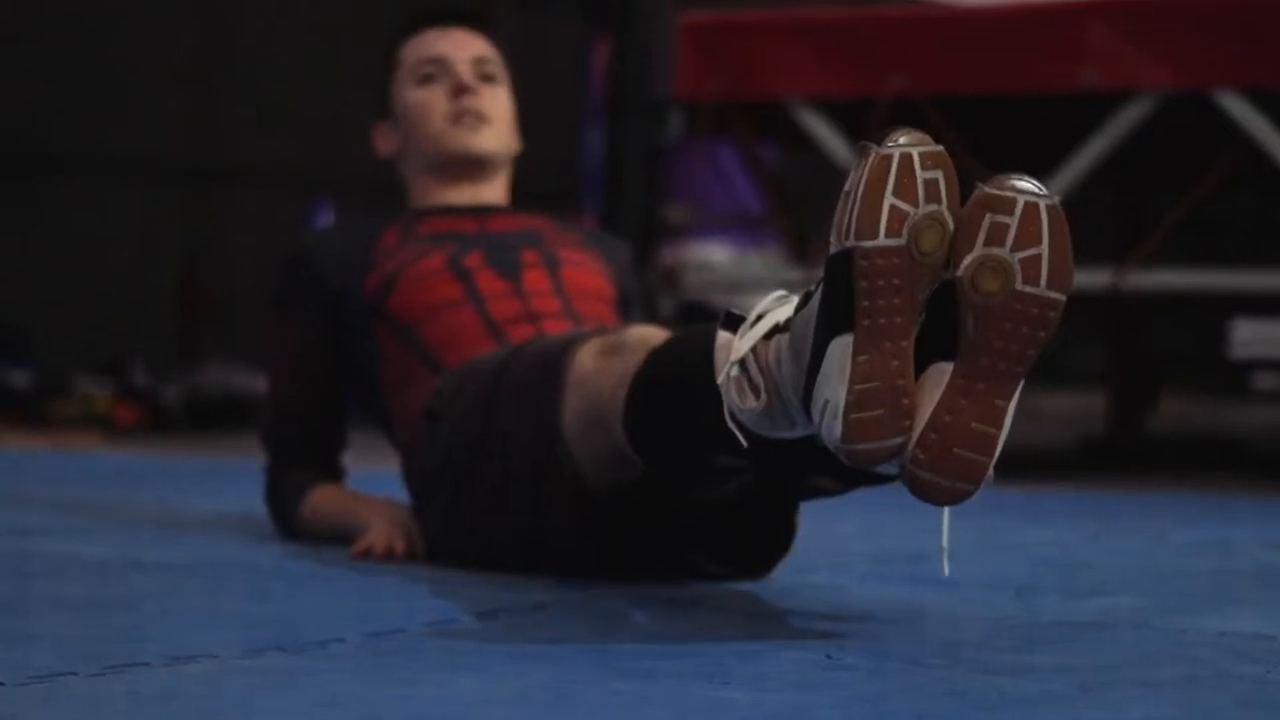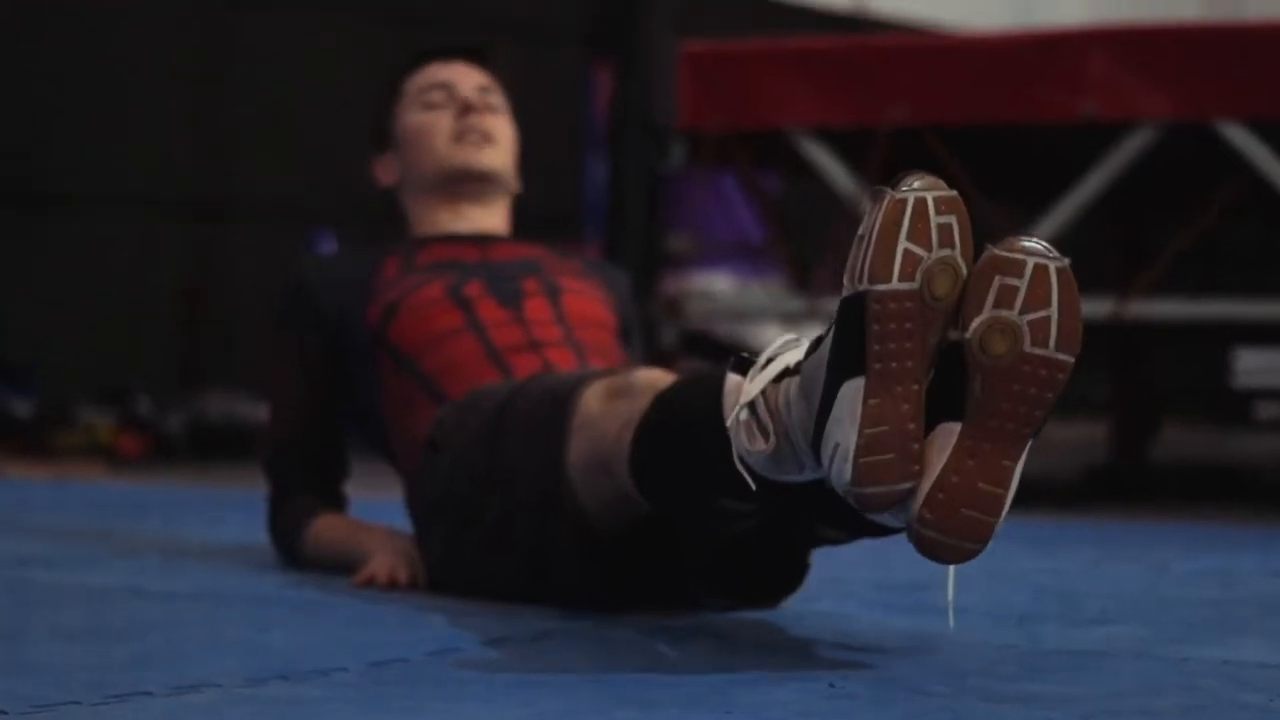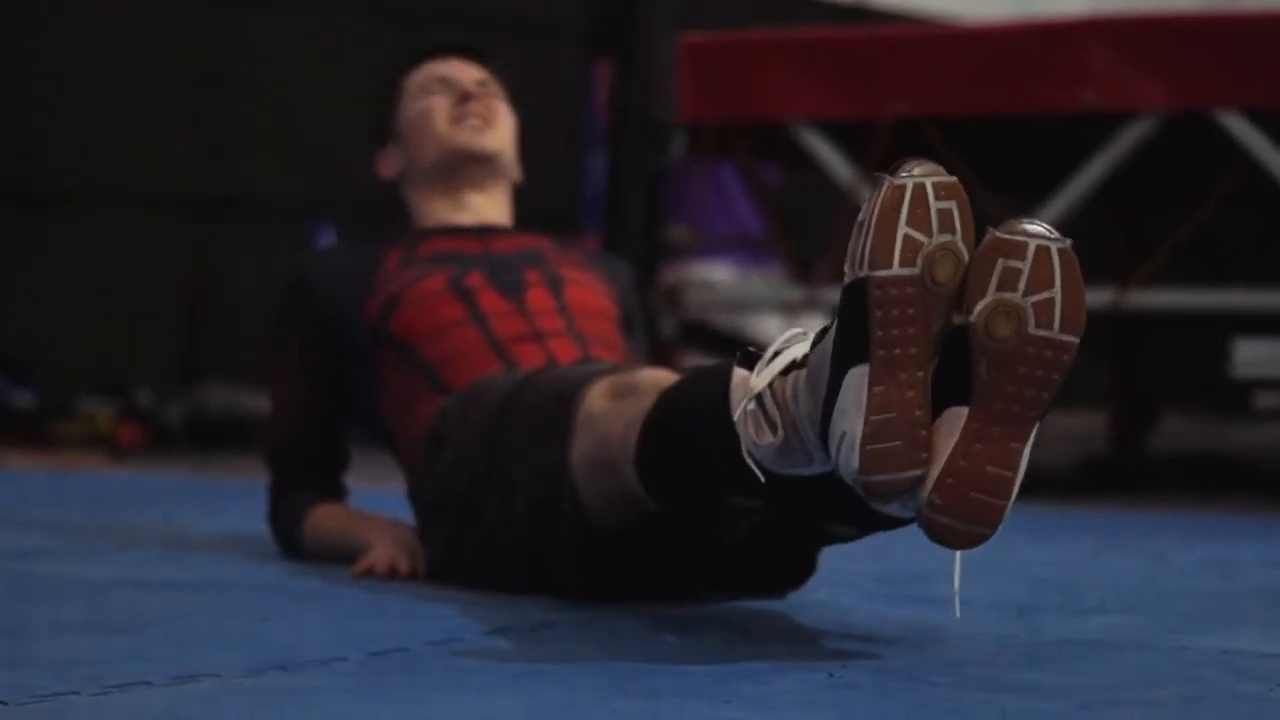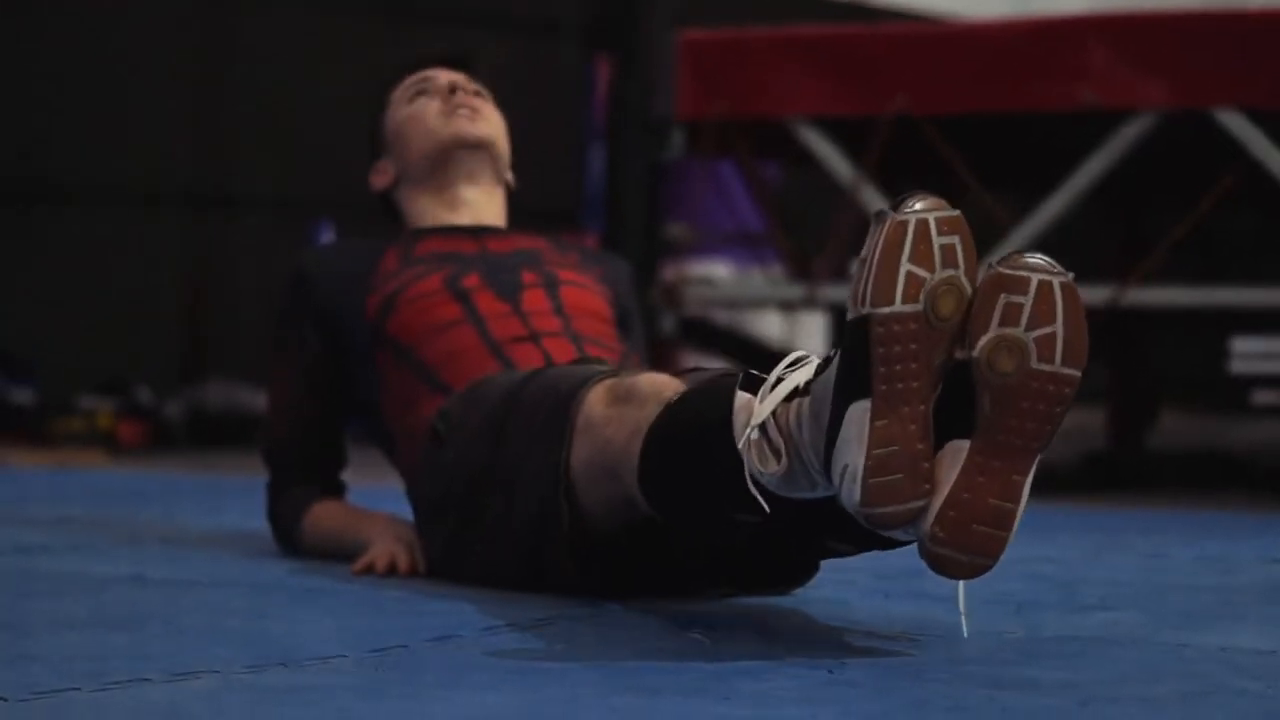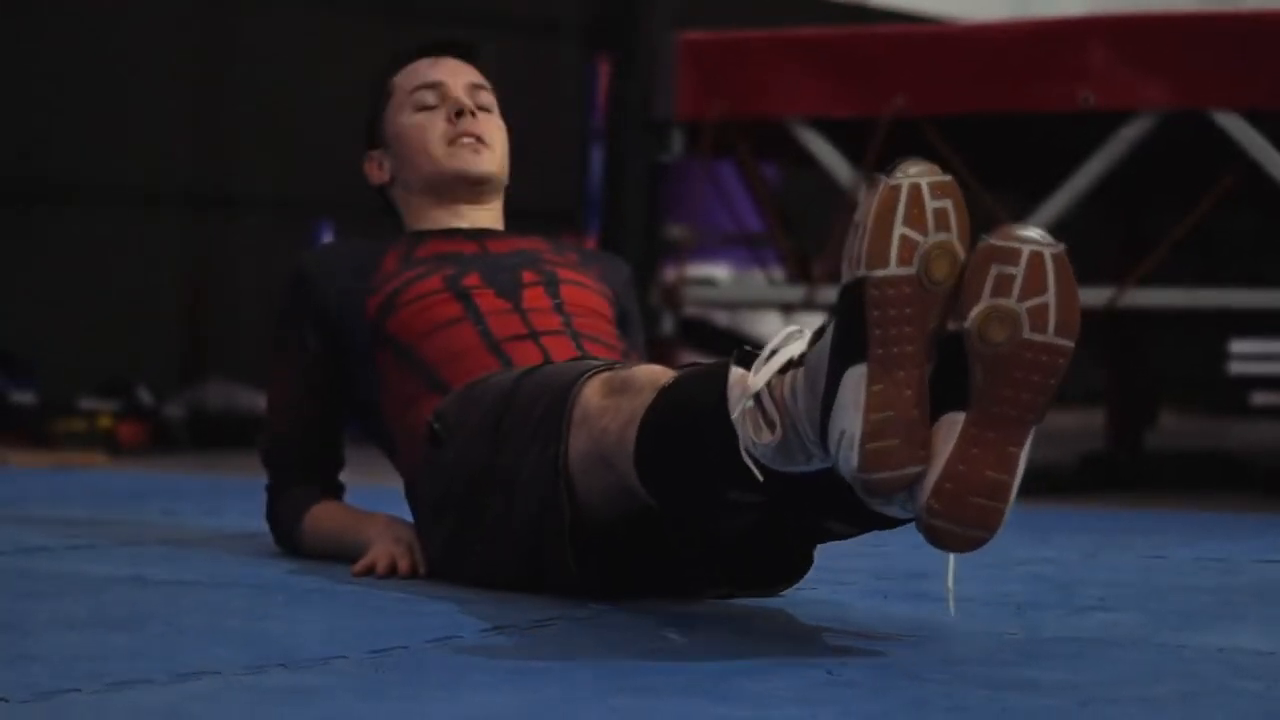
dt=1s
person 1, frame 1
left shoulder: (598, 251)
right shoulder: (341, 261)
left elbow: (661, 386)
right elbow: (294, 475)
right wrist: (375, 514)
left hip: (651, 497)
right hip: (488, 451)
left knee: (762, 357)
right knee: (631, 355)
left ankle: (925, 404)
right ankle: (824, 367)
person 1, frame 2
left shoulder: (598, 279)
right shoulder: (342, 286)
right elbow: (296, 502)
right wrist: (378, 542)
left hip: (649, 527)
right hip: (490, 476)
left knee: (772, 413)
right knee: (634, 399)
left ankle: (929, 457)
right ankle: (837, 423)
person 1, frame 3
left shoulder: (600, 271)
right shoulder: (343, 280)
right elbow: (296, 494)
right wrist: (376, 531)
left hip: (647, 520)
left knee: (778, 409)
right knee: (635, 399)
left ankle: (929, 452)
right ankle: (835, 411)
person 1, frame 4
left shoulder: (598, 269)
right shoulder: (341, 276)
right elbow: (295, 490)
right wrist: (374, 529)
left hip: (645, 523)
left knee: (788, 413)
right knee: (638, 402)
left ankle: (942, 463)
right ankle: (851, 438)
person 1, frame 5
left shoulder: (598, 269)
right shoulder: (340, 278)
right elbow: (294, 493)
right wrist: (374, 531)
left hip: (646, 519)
left knee: (772, 404)
right knee: (633, 394)
left ankle: (935, 441)
right ankle: (844, 405)
